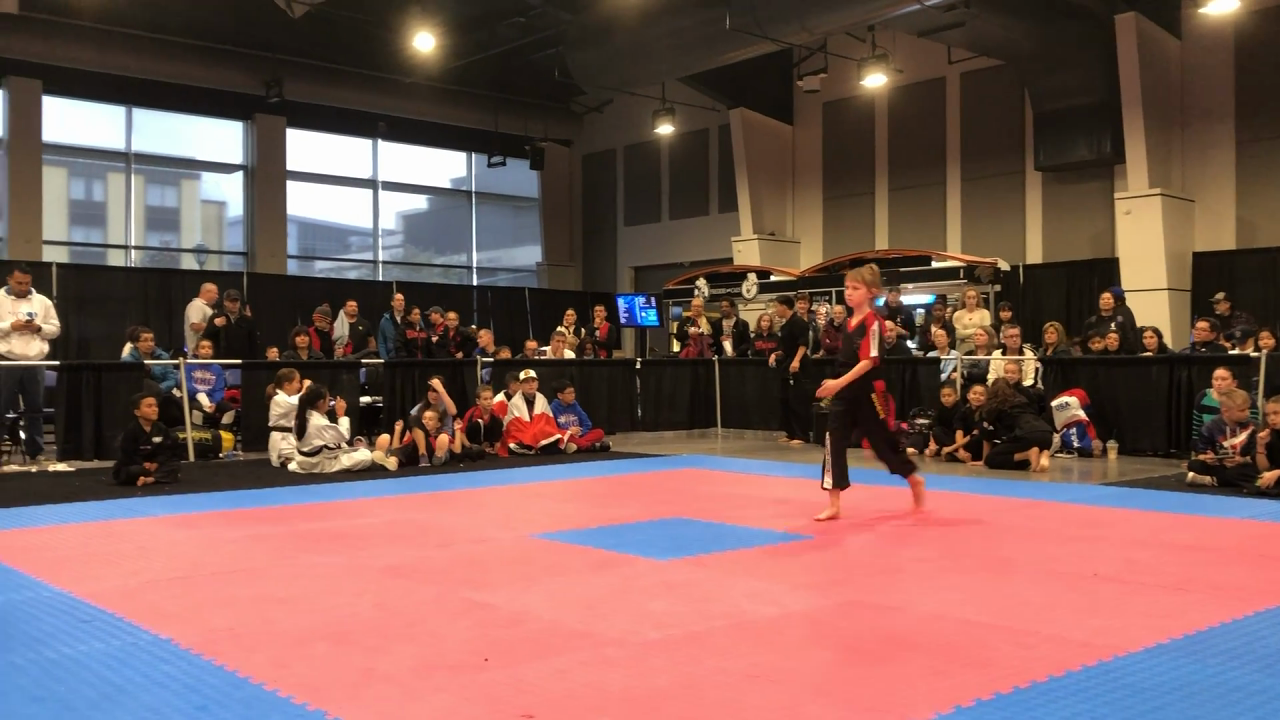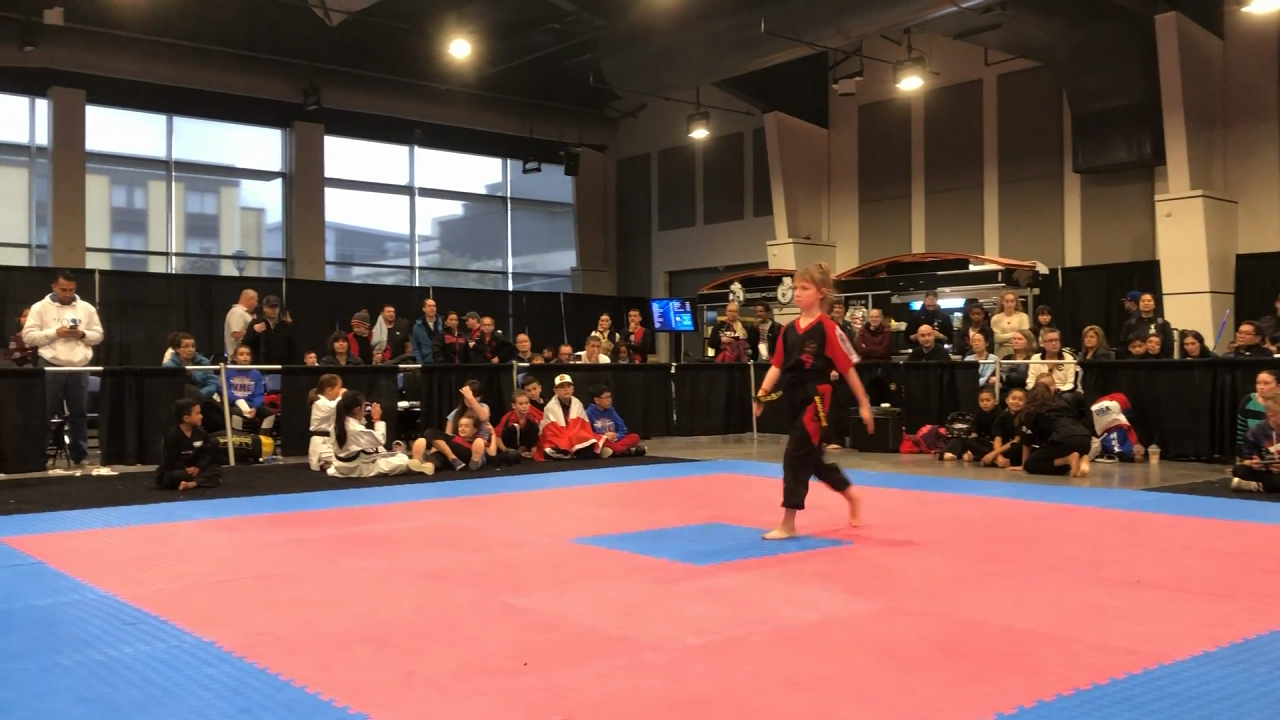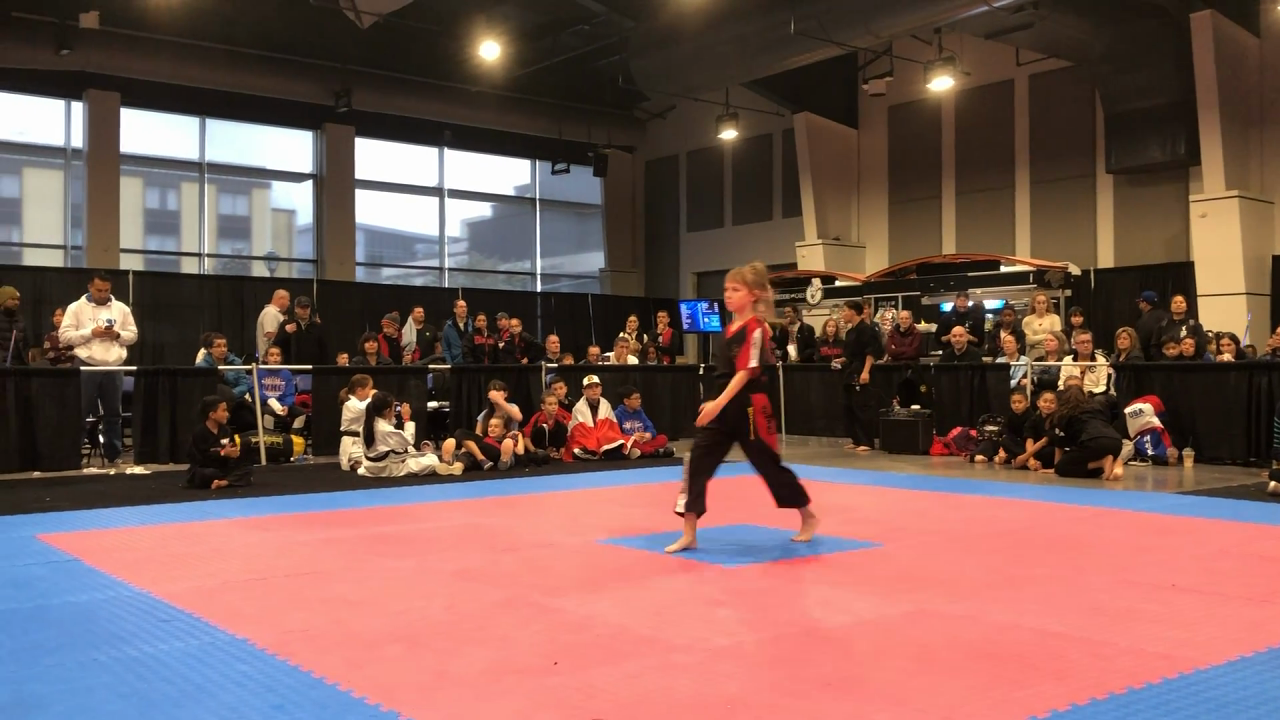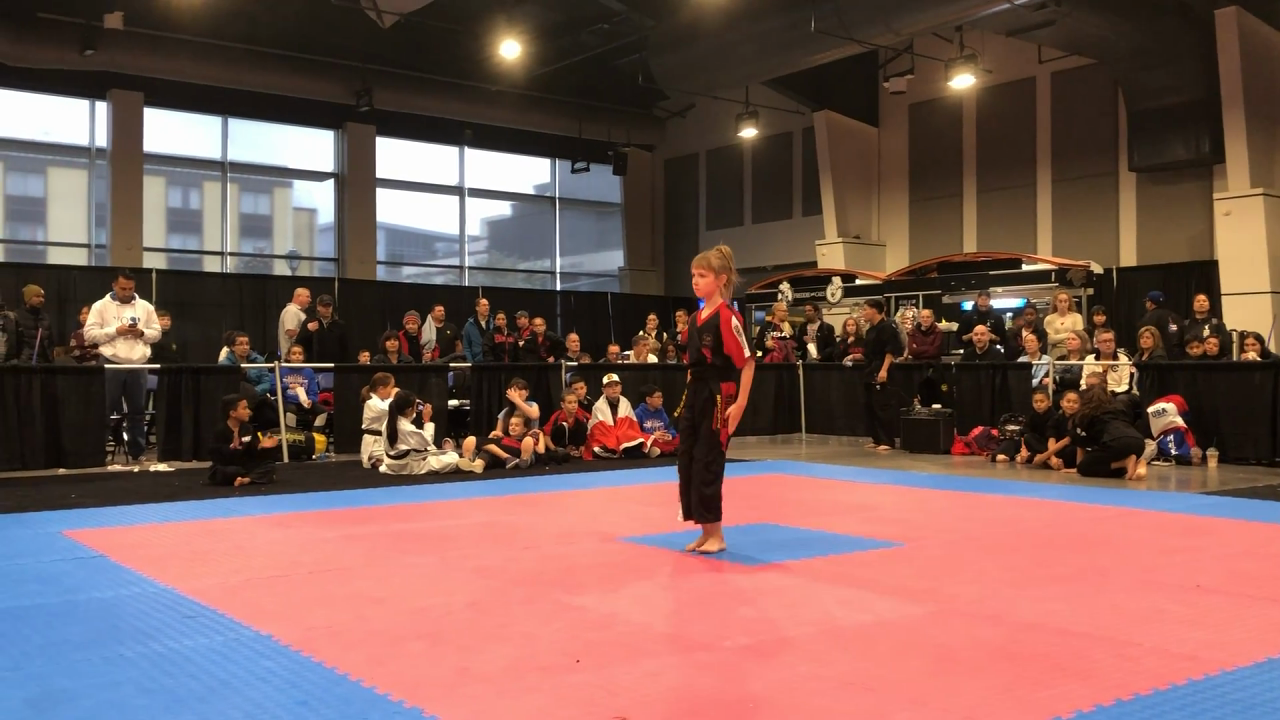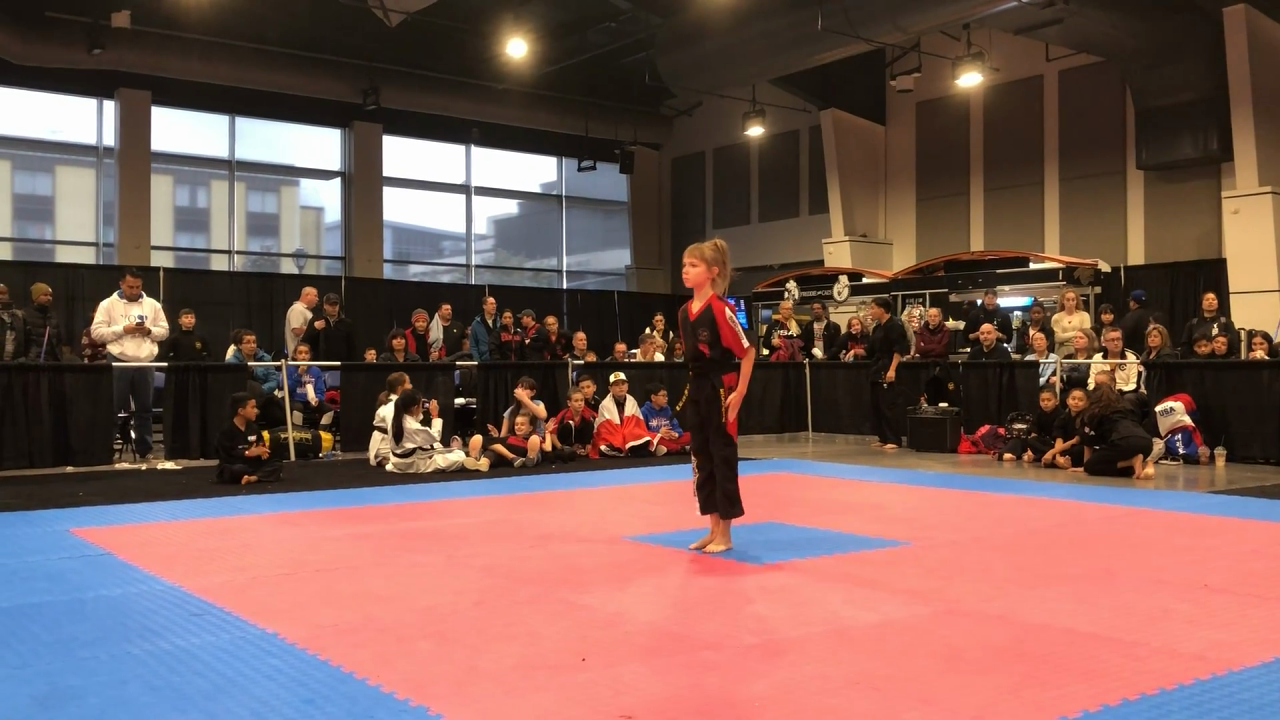
dt=0.5s
person 1, frame 1
left shoulder: (873, 323)
right shoulder: (847, 325)
left elbow: (868, 362)
left wrist: (839, 382)
left hip: (869, 392)
right hip: (846, 393)
left knee: (886, 446)
right knee: (834, 444)
left ankle: (916, 482)
right ankle: (834, 505)
person 1, frame 2
left shoulder: (828, 328)
right shoulder: (790, 329)
left elbow: (847, 367)
right elbow: (777, 365)
left wrist: (864, 403)
right wrist: (763, 393)
left hip: (814, 397)
right hip: (793, 396)
left knee: (796, 457)
right knee: (811, 458)
left ankle: (787, 523)
right ankle: (852, 498)
person 1, frame 3
left shoulder: (756, 330)
right shoulder: (729, 330)
left elbow: (745, 373)
left wrist: (719, 403)
left hip: (749, 406)
right hip: (723, 407)
left knee: (769, 467)
right knee: (698, 462)
left ankle: (807, 518)
right ankle: (689, 534)
person 1, frame 4
left shoulder: (728, 317)
right shoulder: (695, 319)
left elbow: (747, 363)
left wrist: (740, 403)
right wrist: (687, 400)
left hip: (718, 395)
right hip: (694, 393)
left knee: (706, 464)
right knee: (686, 464)
left ankle: (716, 535)
right ankle: (706, 532)
person 1, frame 5
left shoulder: (720, 309)
right shoulder: (686, 310)
left elbow: (747, 352)
left wrist: (738, 393)
right wrist: (693, 392)
left hip: (721, 389)
right hip: (697, 389)
left knee: (723, 459)
right knee: (702, 460)
left ankle: (724, 535)
right ankle: (714, 531)
person 2, frame 1
left shoulder: (43, 302)
left elbow: (56, 329)
left wrist: (39, 328)
left hip: (34, 363)
left knee: (35, 409)
left ankle: (36, 451)
person 2, frame 2
left shoulder: (86, 308)
right shoulder: (40, 308)
left elbow: (98, 335)
right elbow: (28, 336)
left wrist: (83, 334)
right wrist: (55, 333)
left hip: (78, 368)
right hip: (51, 367)
left knee: (78, 414)
right knee: (46, 414)
left ankle: (80, 456)
person 2, frame 3
left shoulder: (121, 309)
right shoulder: (76, 308)
left elbow: (133, 335)
right elbow: (64, 336)
left wrist: (118, 335)
right wrist: (90, 333)
left hip: (113, 368)
right hip: (86, 366)
left knee: (113, 413)
right knee: (81, 412)
left ankle: (114, 454)
person 2, frame 4
left shoulder: (145, 307)
right shoulder: (101, 306)
left elbow: (157, 333)
right elbow: (89, 334)
left wrist: (142, 333)
right wrist: (115, 331)
left hip: (138, 365)
right hip: (111, 364)
left knee: (137, 411)
right knee: (106, 410)
left ankle: (138, 451)
person 2, frame 5
left shoulder: (152, 305)
right shoulder: (108, 304)
left elbow: (164, 331)
right elbow: (97, 332)
left wrist: (149, 331)
right wrist: (122, 329)
left hip: (145, 363)
right hip: (118, 362)
left knee: (144, 409)
right knee: (114, 408)
left ankle: (145, 449)
